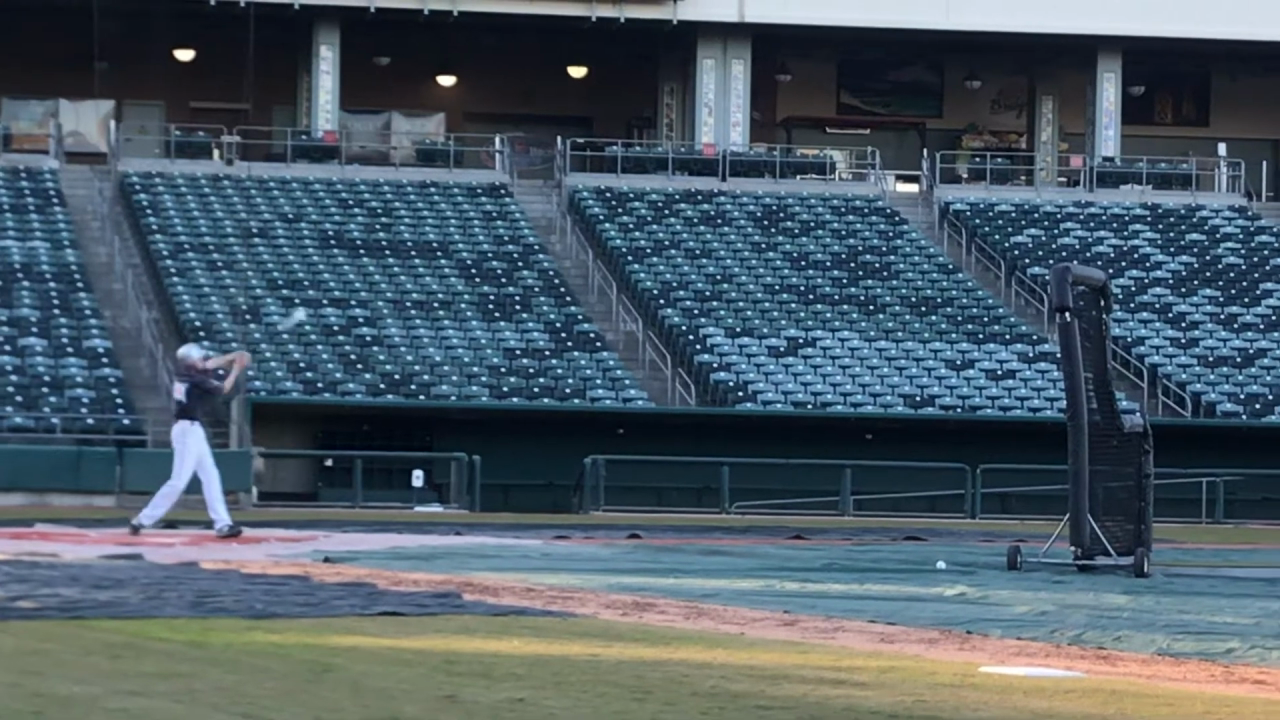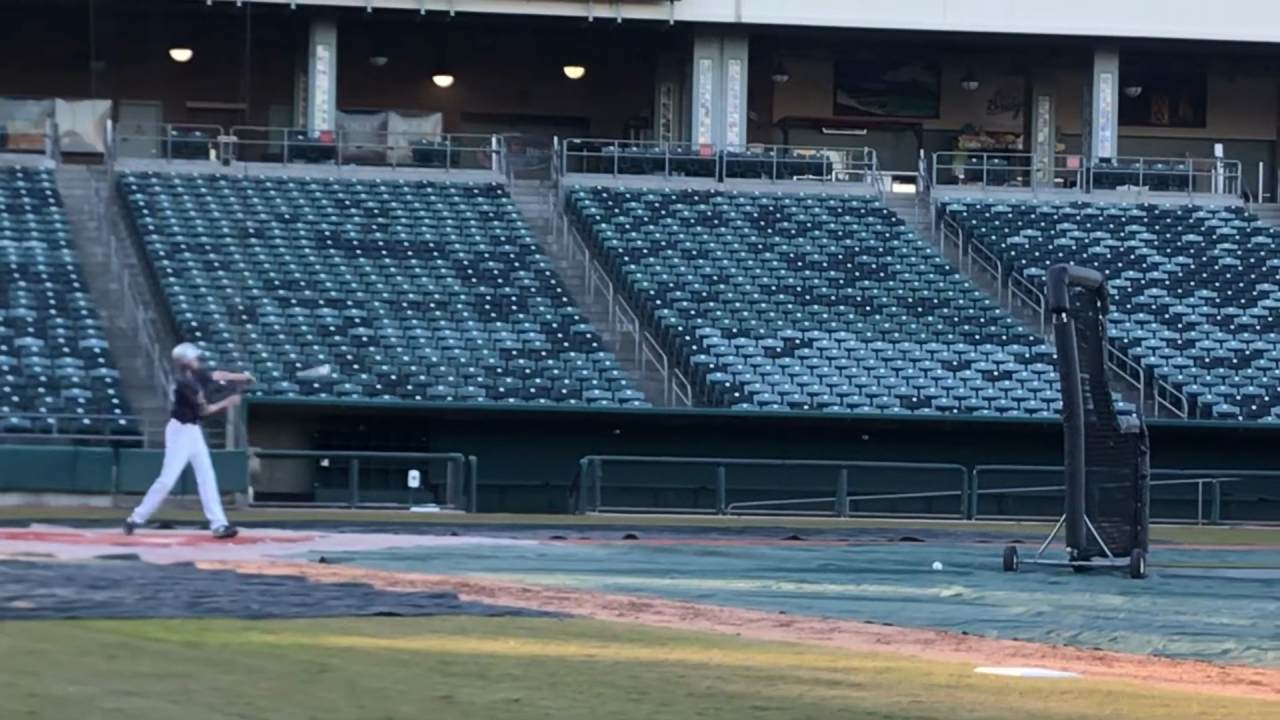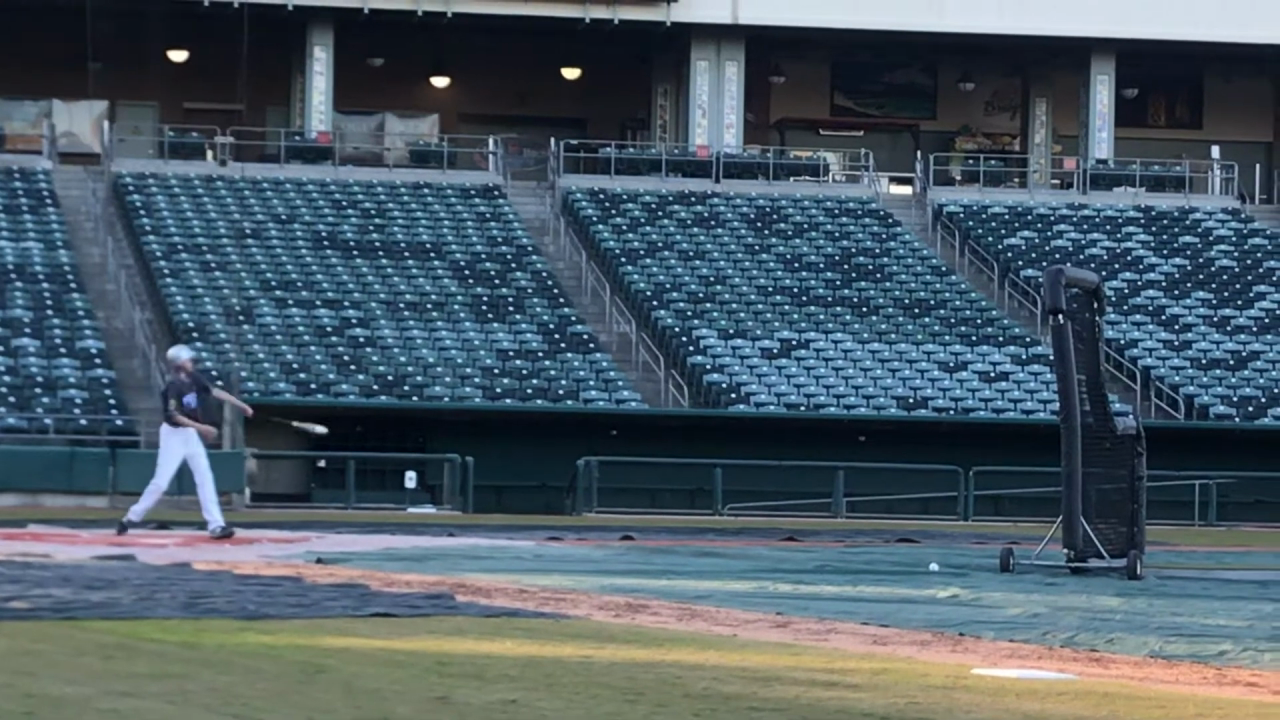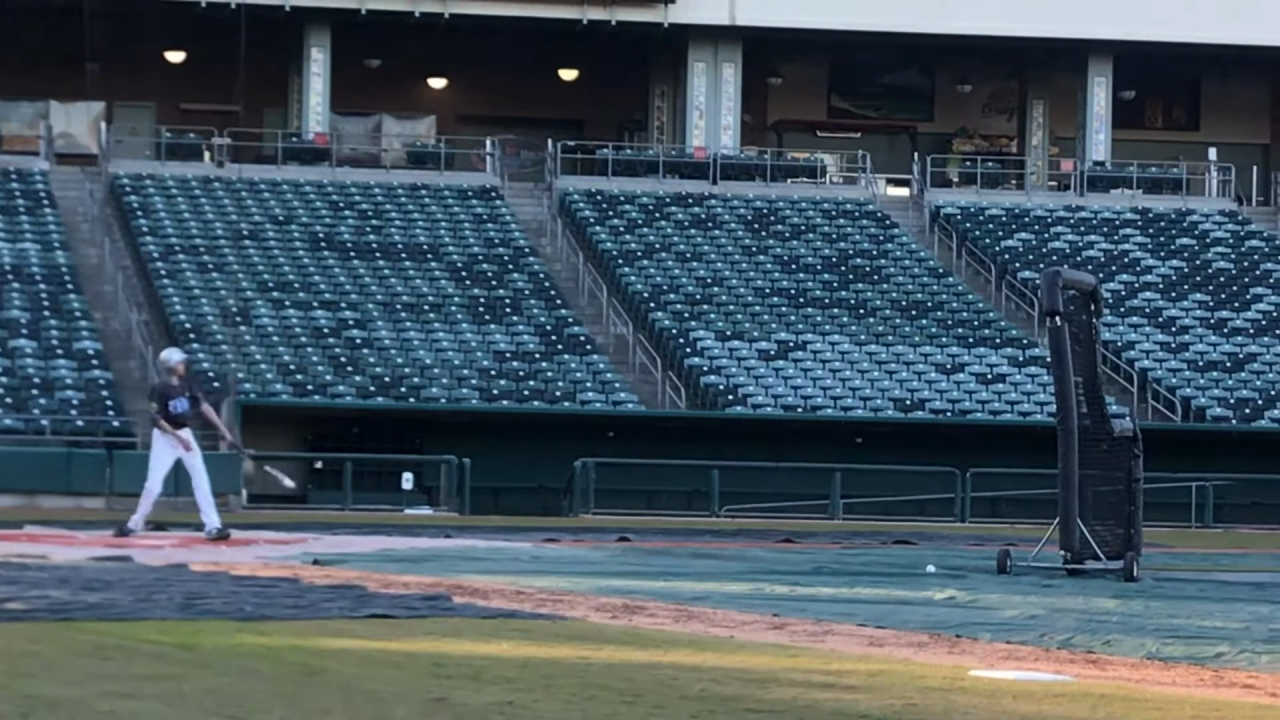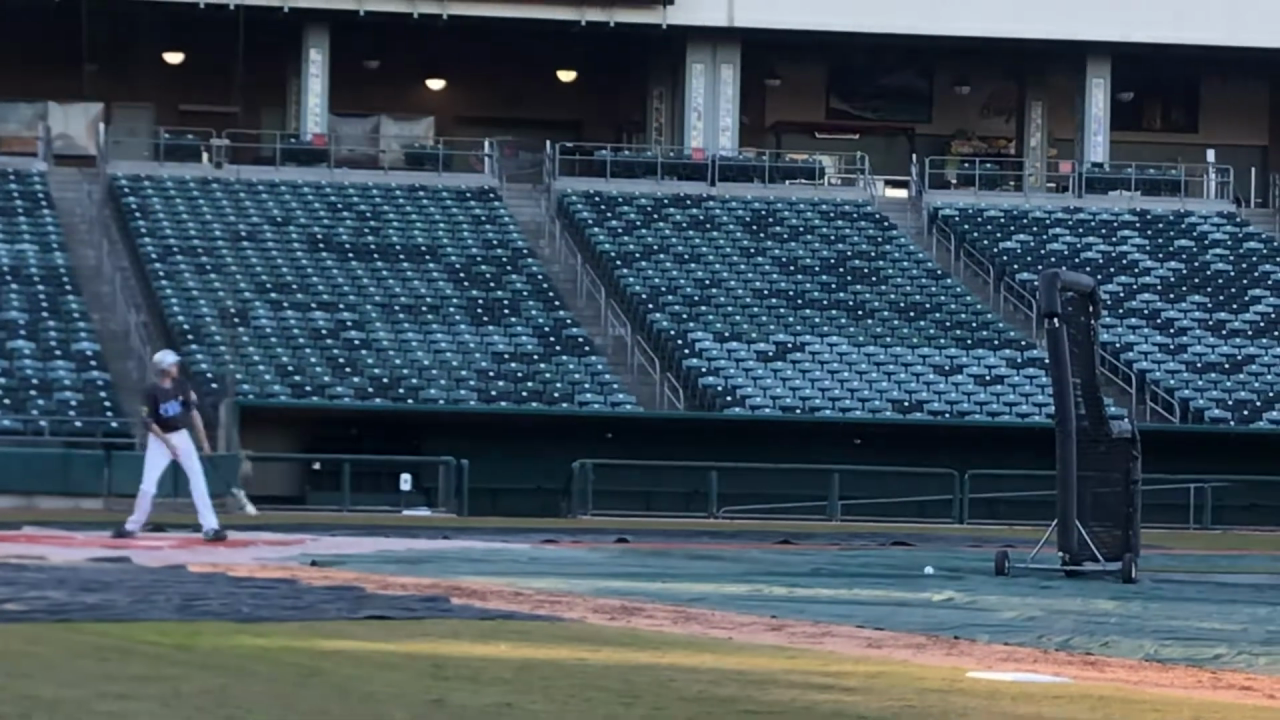
dt=0.1s
person 1, frame 1
left shoulder: (182, 373)
right shoulder: (197, 380)
left elbow: (210, 364)
right elbow: (224, 389)
left wrist: (233, 356)
right wrist: (237, 367)
left hip: (194, 431)
right hip: (187, 431)
left knee: (211, 476)
right knee: (178, 482)
left ankle: (222, 523)
right ankle: (142, 520)
person 1, frame 2
left shoulder: (194, 374)
right shoulder: (186, 383)
left elbow: (216, 376)
right elbow: (205, 410)
left wrist: (242, 377)
right wrist: (227, 402)
left hip: (193, 430)
right hip: (180, 431)
left knee: (207, 476)
right knee: (167, 479)
left ankle: (218, 524)
right ankle: (137, 517)
person 1, frame 3
left shoulder: (193, 378)
right shoulder: (173, 386)
left elbow: (214, 392)
right elbow: (174, 417)
left wrist: (239, 404)
right wrist: (201, 427)
left hip: (192, 433)
right hip: (173, 433)
left knee: (205, 477)
right knee: (161, 481)
left ankle: (217, 525)
right ankle: (133, 517)
person 1, frame 4
left shoulder: (186, 383)
right shoulder: (160, 389)
left elbow: (203, 406)
right elbow: (157, 420)
left wrist: (221, 428)
right wrist: (179, 438)
left hip: (185, 435)
right hip: (165, 438)
left knee: (201, 478)
right knee: (153, 485)
left ankle: (212, 526)
right ankle: (134, 524)
person 1, frame 5
left shoulder: (181, 385)
right shoulder: (152, 392)
left elbow: (193, 412)
right elbow: (150, 423)
left wrist: (203, 440)
right wrist: (168, 445)
left hip: (181, 435)
right hip: (159, 440)
left knee: (198, 478)
right knee: (147, 486)
left ankle: (210, 527)
right ankle: (132, 526)
